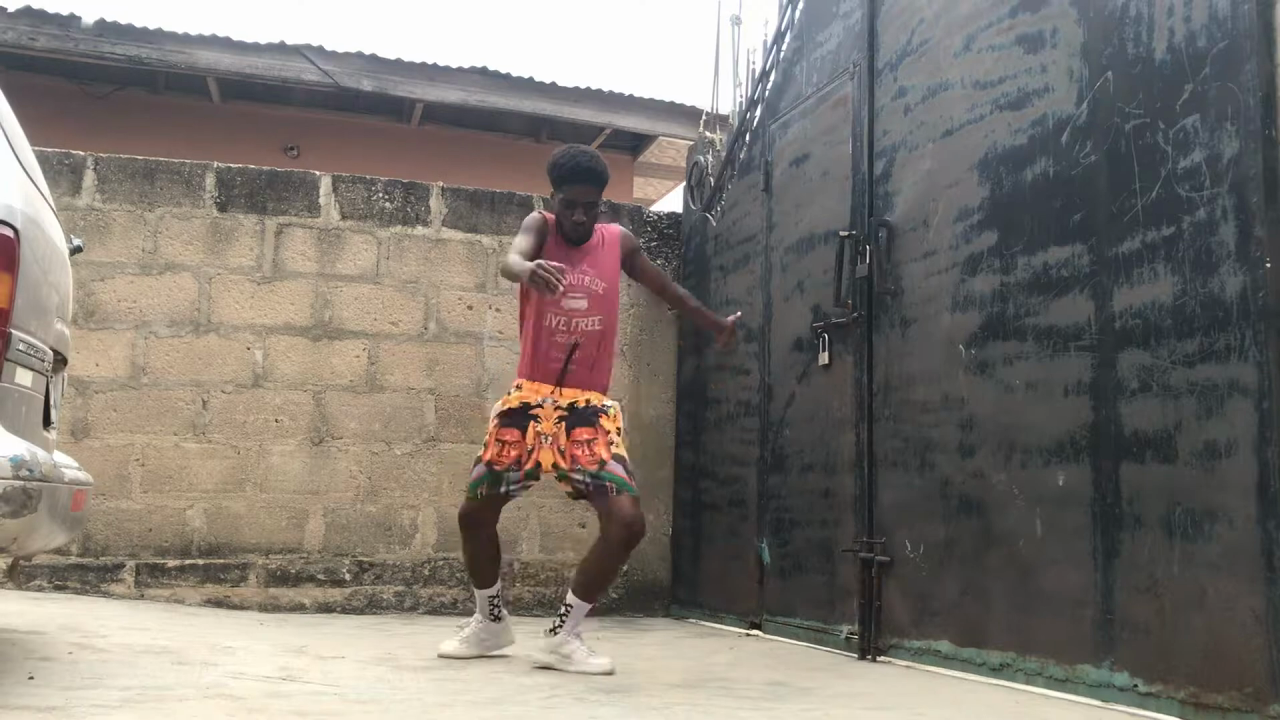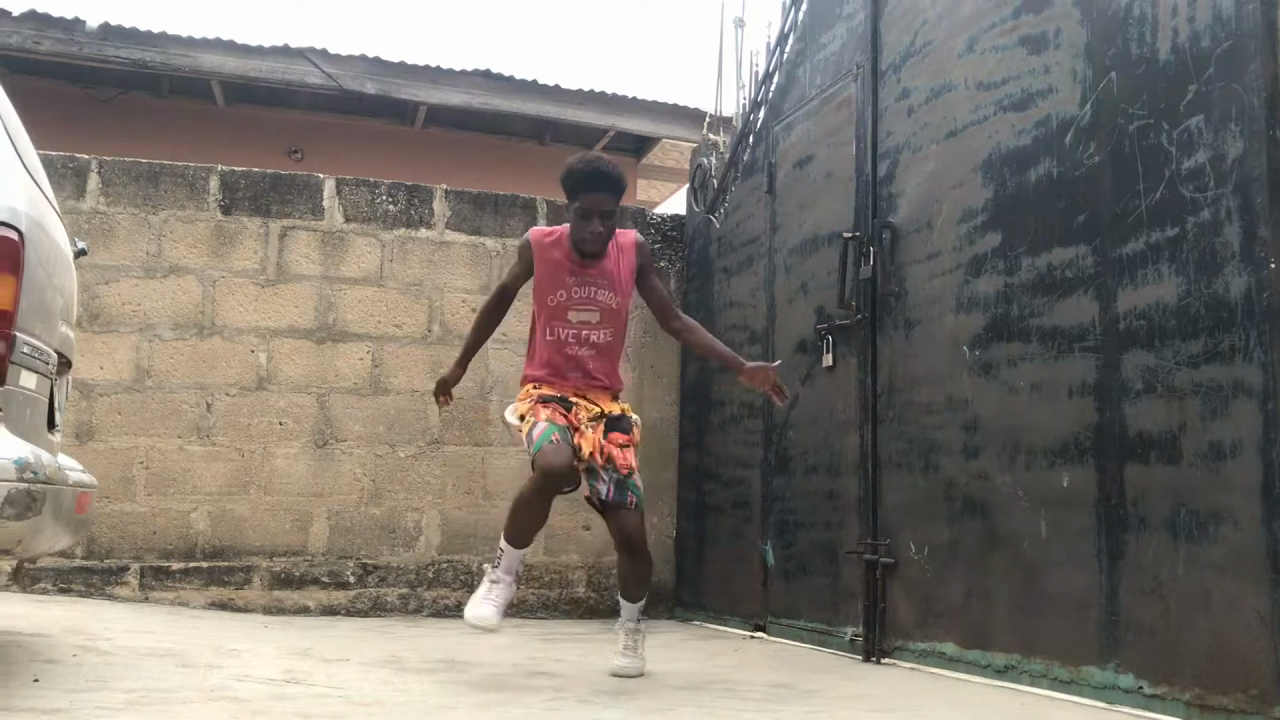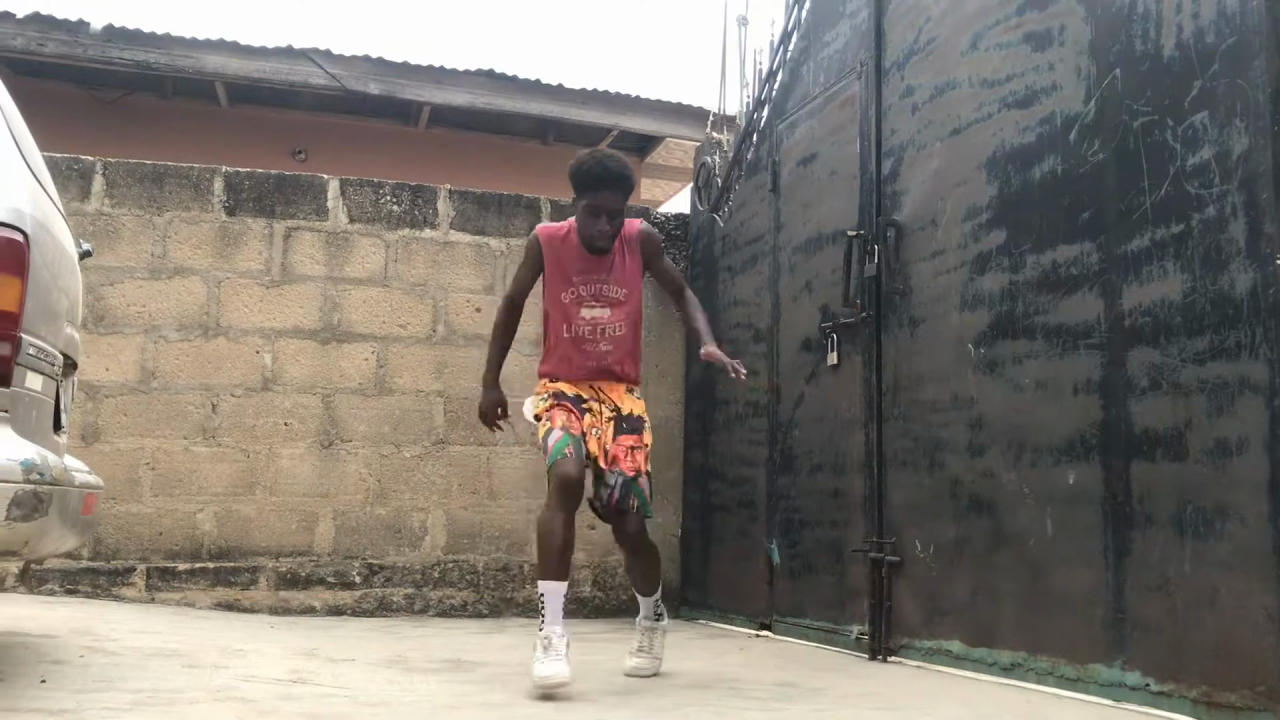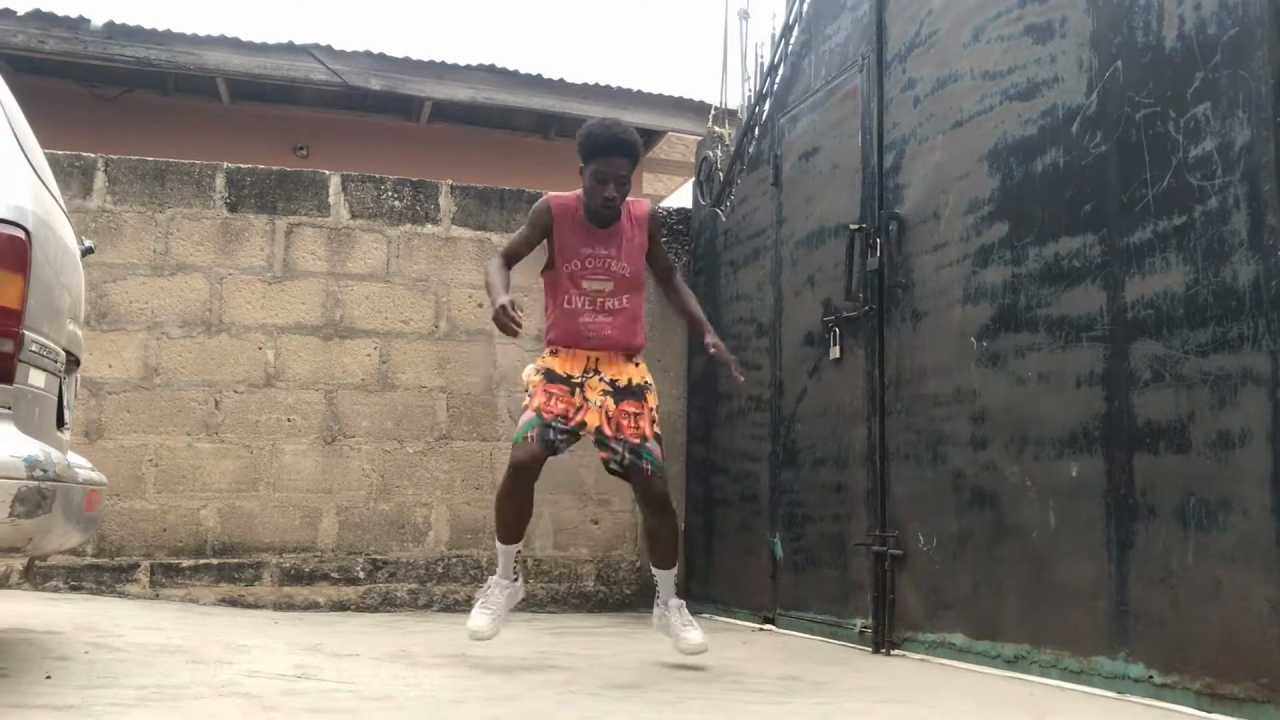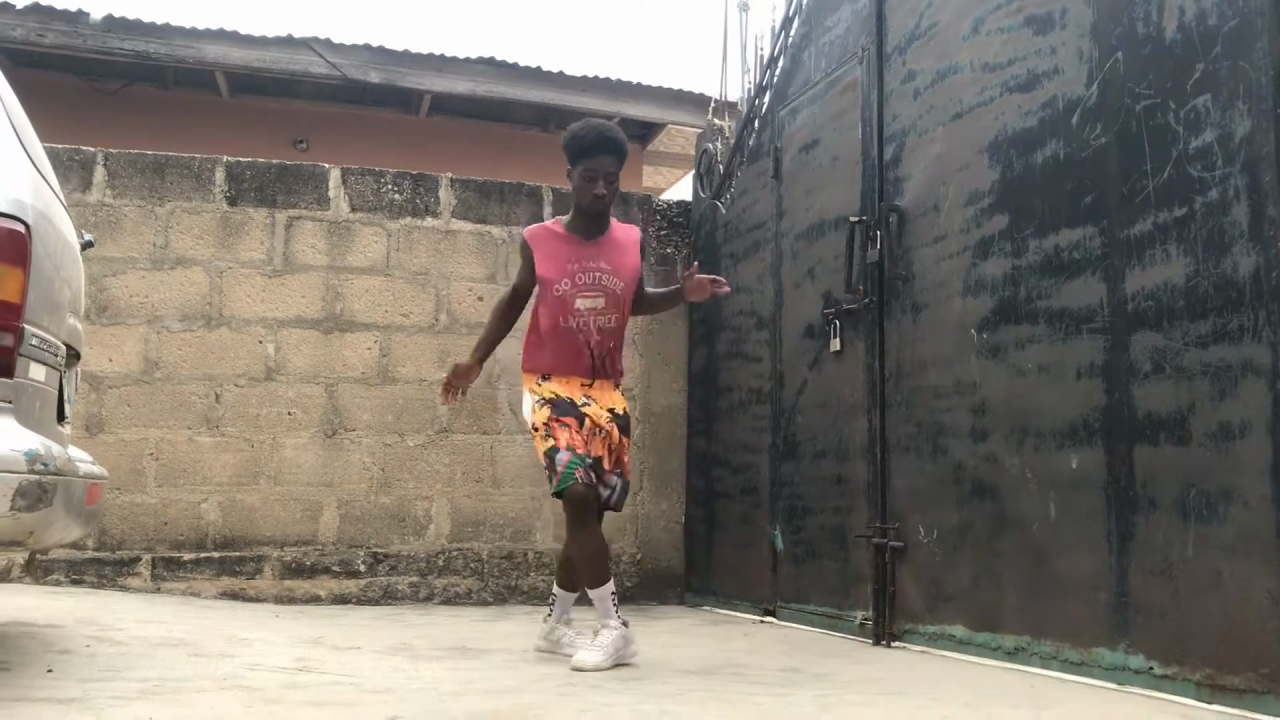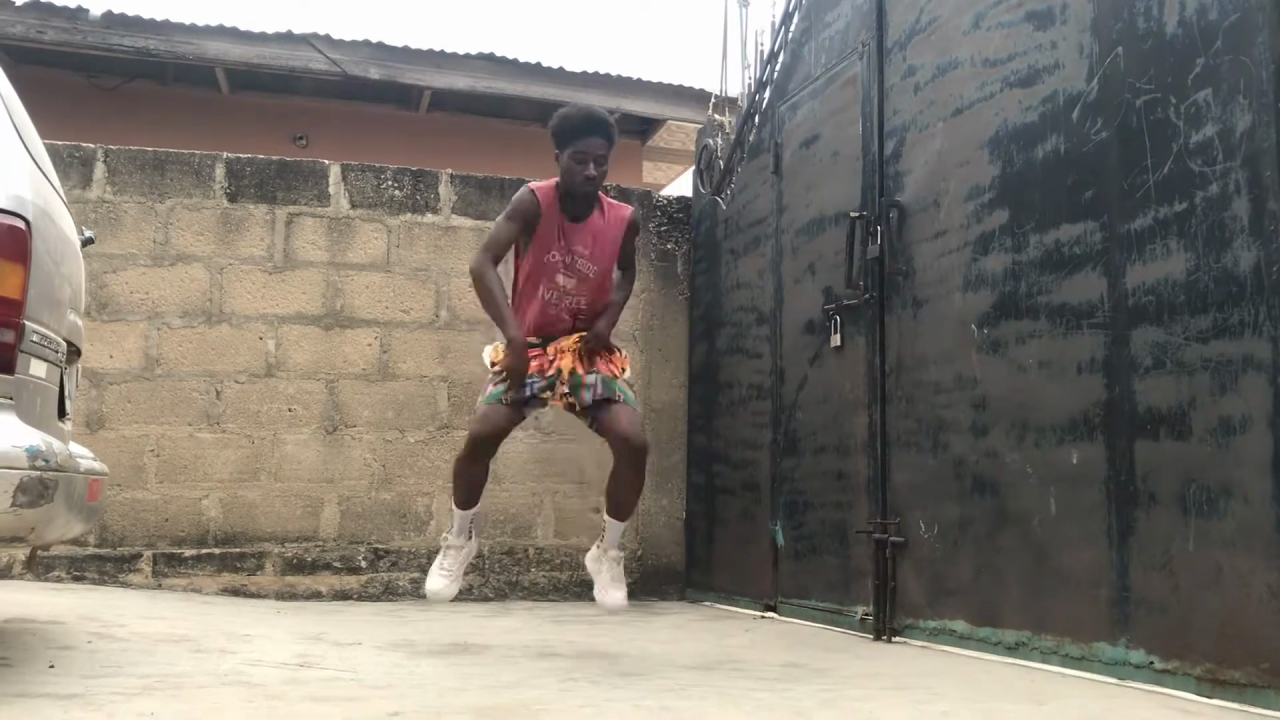
dt=0.3s
person 1, frame 1
left shoulder: (619, 242)
right shoulder: (538, 227)
left elbow: (666, 288)
right elbow: (509, 262)
left wrist: (717, 324)
right wrist: (529, 267)
left hip: (588, 408)
right hip: (529, 399)
left knee: (627, 522)
right knee: (473, 514)
left ankle: (565, 633)
right ankle: (490, 620)
person 1, frame 2
left shoulder: (635, 250)
right shoulder: (537, 246)
left elbow: (671, 318)
right elbow: (500, 299)
left wrist: (741, 366)
right wrist: (459, 365)
left hip: (606, 405)
right hip: (548, 396)
left knee: (631, 536)
right knee: (552, 466)
left ankle: (631, 627)
right ankle: (502, 571)
person 1, frame 3
left shoulder: (643, 239)
right shoulder: (545, 241)
left elbow: (681, 293)
right elbow: (512, 306)
left wrist: (709, 344)
right wrist: (490, 384)
left hip: (620, 399)
right hip: (562, 393)
left knee: (631, 530)
right knee: (566, 479)
left ankle: (651, 620)
right ankle: (552, 630)
person 1, frame 4
left shoulder: (645, 218)
right shoulder: (554, 211)
left elbow: (669, 279)
right elbow: (502, 259)
left wrist: (708, 334)
right wrist: (499, 296)
left hip: (625, 375)
right hip: (564, 367)
left knee: (655, 491)
right knee: (521, 463)
left ankle: (669, 602)
right ankle: (505, 577)
person 1, frame 5
left shoulder: (632, 239)
right shoulder: (537, 240)
right elbow: (513, 301)
left wrist: (683, 292)
right wrist: (474, 361)
left hip: (607, 393)
right hip: (554, 388)
left knee: (592, 513)
right knee: (579, 495)
left ankle: (556, 623)
right ankle: (611, 624)
person 1, frame 6
left shoulder: (624, 218)
right shoulder: (532, 202)
right elbow: (481, 265)
left wrist: (605, 324)
right wrist: (510, 334)
left hip: (588, 354)
right hip: (529, 350)
left knee: (635, 444)
right knee: (480, 440)
left ankle: (609, 547)
right ankle: (461, 535)
